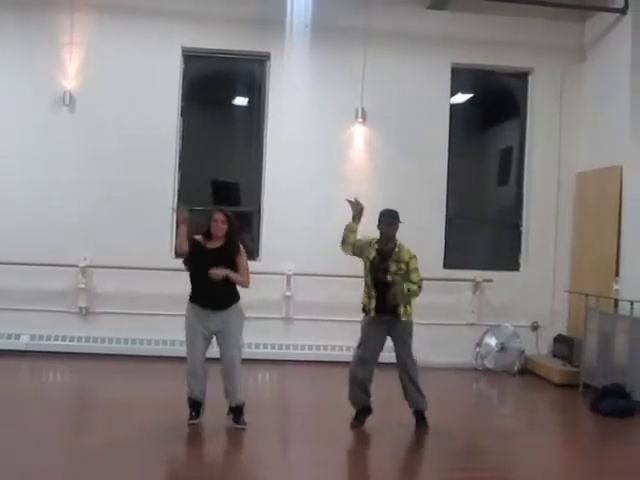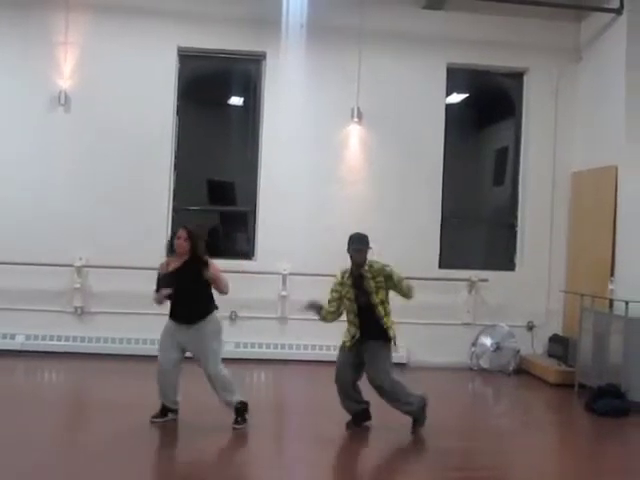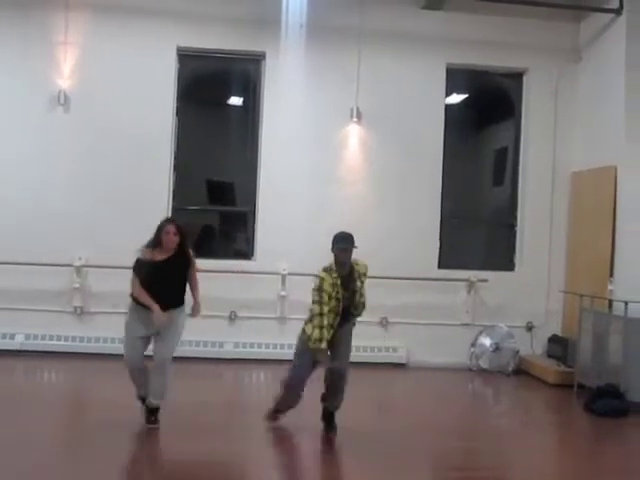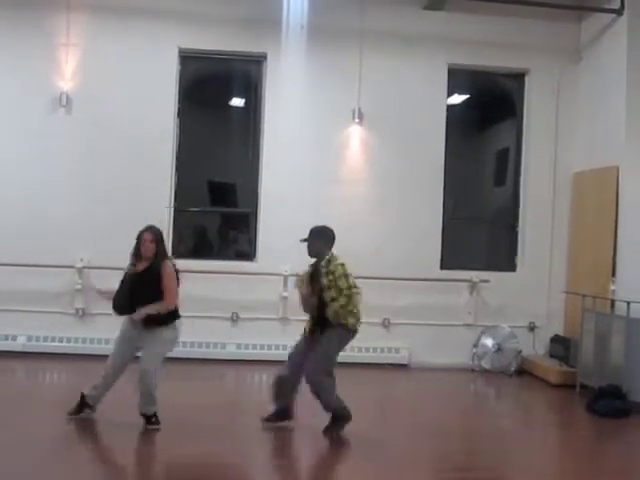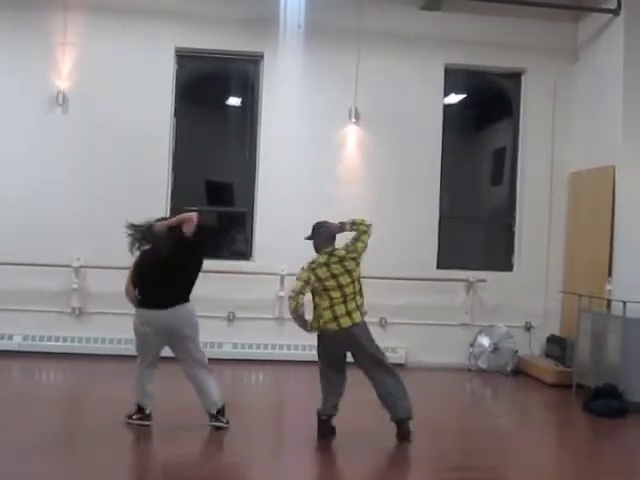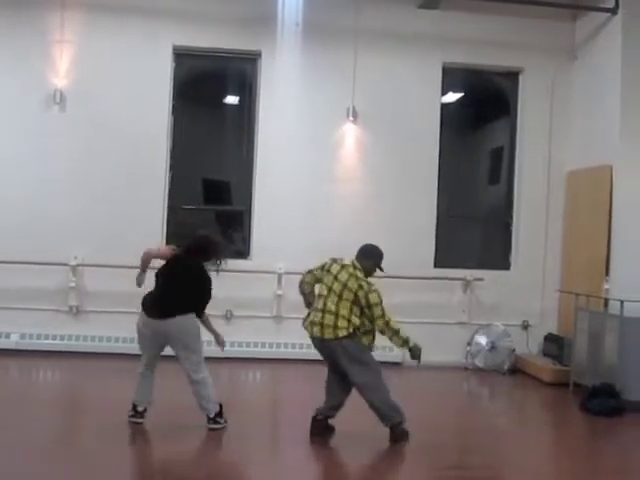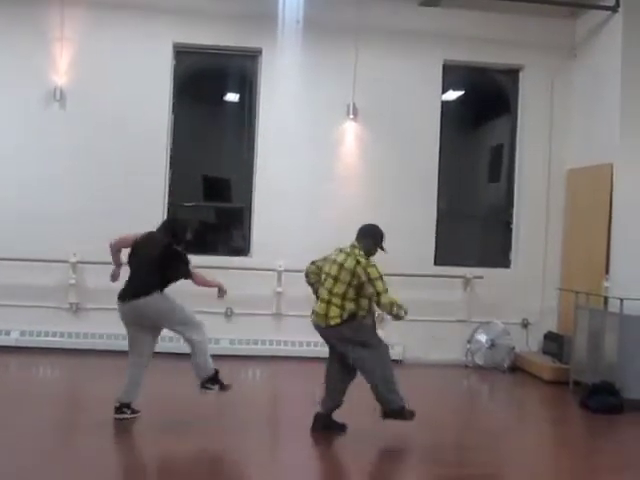
dt=0.4s
person 1, frame 1
left shoulder: (405, 254)
right shoulder: (368, 246)
left elbow: (416, 285)
right elbow: (346, 246)
left wrist: (402, 294)
right wrist: (355, 218)
left hip: (400, 316)
right hip: (373, 315)
left knee: (406, 361)
right knee: (362, 361)
left ankle: (419, 410)
right ankle: (362, 406)
person 1, frame 2
left shoulder: (381, 271)
right shoulder: (341, 280)
left elbow: (407, 292)
right elbow: (331, 314)
left wrist: (394, 278)
right wrist: (319, 308)
left hip: (379, 335)
right hip: (355, 336)
left knee: (379, 378)
right knee: (343, 376)
left ankle: (416, 406)
right ankle: (360, 412)
person 1, frame 3
left shoulder: (360, 269)
right shoulder: (325, 278)
right elbow: (318, 313)
left wrist: (360, 305)
right wrist: (319, 347)
left hip: (343, 325)
right hip: (319, 327)
left knee: (338, 370)
right knee: (300, 370)
left ankle: (329, 411)
right ankle: (284, 403)
person 1, frame 4
left shoulder: (337, 267)
right shoulder: (314, 267)
left elbow: (353, 297)
right elbow: (308, 296)
left wrist: (333, 314)
right wrist: (308, 302)
left hip: (340, 327)
right hip: (320, 325)
left knee: (315, 370)
right knee: (294, 362)
left ankle: (339, 413)
right ankle: (283, 407)
person 1, frame 5
left shoulder: (311, 269)
right shoulder: (350, 254)
left elbow: (295, 302)
right elbow: (365, 228)
left wrist: (305, 324)
right wrist: (343, 226)
left hip: (328, 329)
right hip: (354, 324)
left knee: (332, 376)
right knee: (380, 370)
left ankle: (325, 420)
right ankle: (402, 420)
person 1, frame 6
left shoulder: (332, 265)
right shoulder: (365, 287)
left elbow: (305, 281)
right elbow: (382, 322)
left wrist: (313, 307)
right wrist: (408, 344)
left hip: (316, 332)
right hip: (340, 335)
left knee: (339, 375)
right knee: (369, 376)
left ankle: (322, 418)
right ankle: (395, 424)
person 1, frame 7
left shoulder: (337, 254)
right shoulder: (364, 265)
left elbow: (311, 271)
right elbow: (384, 301)
right wrist: (398, 310)
left hip: (323, 320)
right hip: (341, 322)
left knee: (342, 367)
right knee: (378, 353)
left ankle: (325, 416)
right ankle: (392, 405)
person 2, frame 1
left shoulder: (236, 249)
right shoulder: (198, 244)
left elbow: (246, 281)
right elbow: (180, 251)
left wrist: (227, 273)
right wrist: (182, 226)
left hip: (228, 312)
right hip: (198, 311)
left knee: (231, 358)
right knee: (195, 359)
left ankle: (235, 407)
right ankle: (196, 403)
person 2, frame 2
left shoulder: (201, 263)
right shoulder: (165, 267)
left elbow: (224, 290)
right elbow: (158, 299)
left wrist: (216, 276)
right wrist: (161, 295)
left hip: (205, 323)
right hip: (177, 325)
left knee: (212, 368)
right knee: (165, 366)
left ankle: (239, 407)
right ankle: (169, 407)
person 2, frame 3
left shoulder: (186, 256)
right shoulder: (146, 256)
left elbow: (192, 277)
right elbow: (135, 287)
left wrist: (196, 300)
right wrist: (154, 307)
left hip: (173, 316)
right hip: (143, 312)
left knee: (162, 359)
right knee: (132, 358)
left ankle: (153, 406)
right ankle: (147, 396)
person 2, frame 4
left shoulder: (165, 266)
right shoulder: (135, 266)
left elbow: (172, 303)
right elbow: (125, 294)
left wrist: (144, 311)
right wrist: (113, 296)
left hip: (163, 329)
right hip: (137, 326)
left knee: (148, 369)
right knee: (114, 365)
left ankle: (149, 412)
right ankle: (88, 401)
person 2, frame 5
left shoulder: (142, 257)
right shoulder: (181, 245)
left elbow: (129, 292)
right elbow: (193, 216)
right wrist: (167, 223)
left hip: (148, 315)
right hip: (180, 313)
left knee: (146, 364)
right knee: (197, 364)
left ankle: (143, 412)
right ankle: (216, 412)
person 2, frame 6
left shoulder: (177, 255)
right shoulder: (203, 278)
left elbow: (148, 253)
right elbow: (199, 313)
left wrist: (140, 275)
right wrist: (215, 333)
left hip: (150, 320)
right hip: (182, 325)
left knee: (147, 366)
right knee: (197, 370)
left ankle: (138, 408)
right ankle: (214, 414)
person 2, frame 7
left shoulder: (145, 239)
right shoulder: (174, 253)
left elbow: (115, 244)
right elbow: (197, 279)
left wrist: (117, 268)
right wrist: (218, 285)
left hip: (128, 305)
right hip: (150, 301)
left knee: (138, 356)
right knee: (195, 330)
left ankle: (124, 405)
right ankle: (209, 377)
